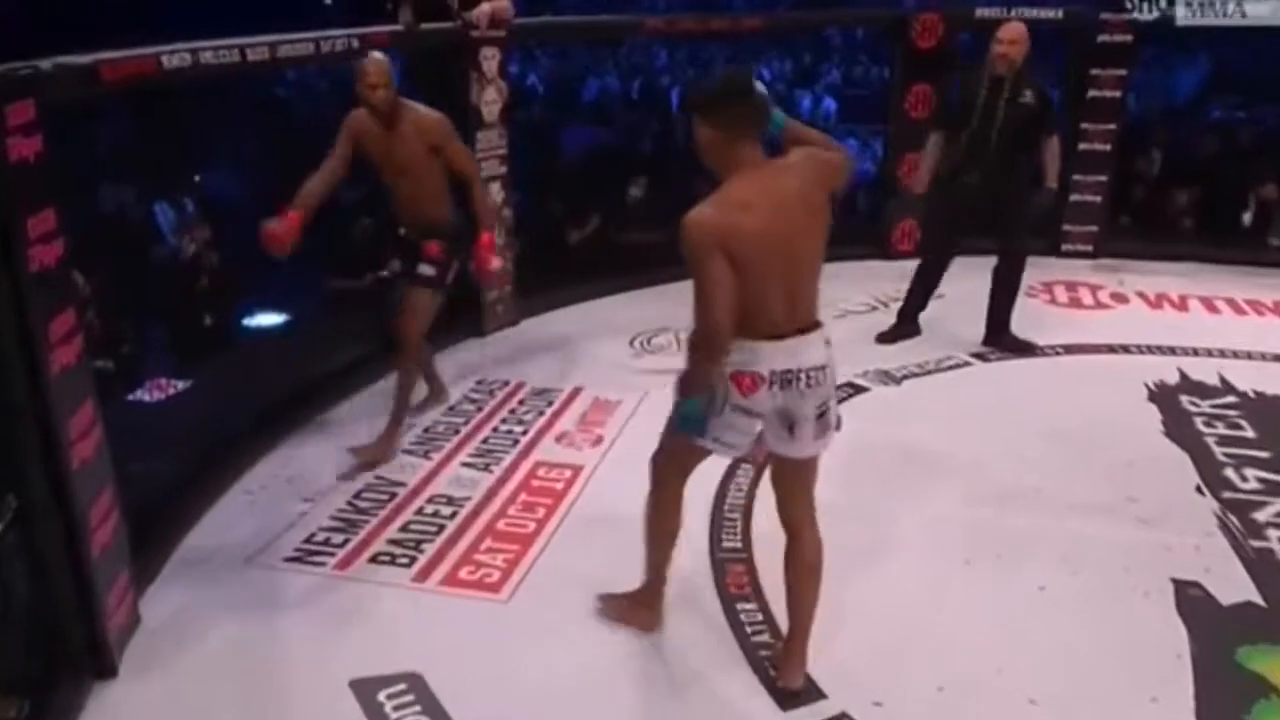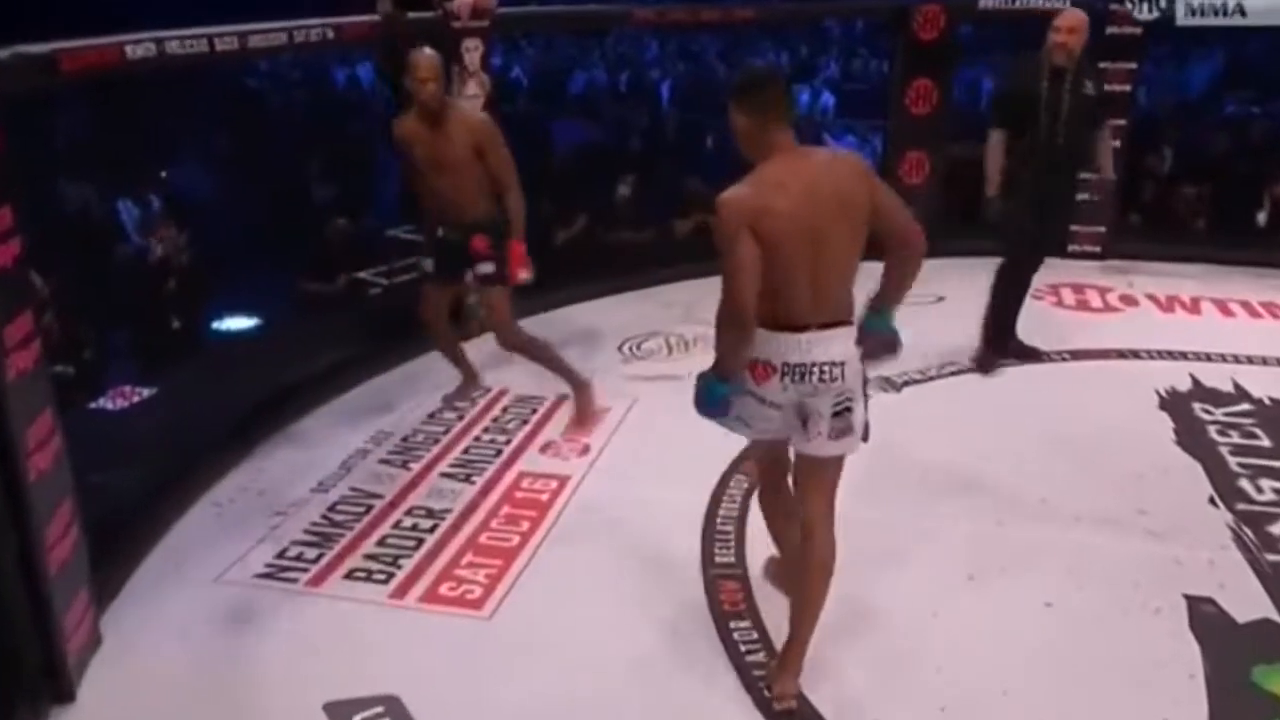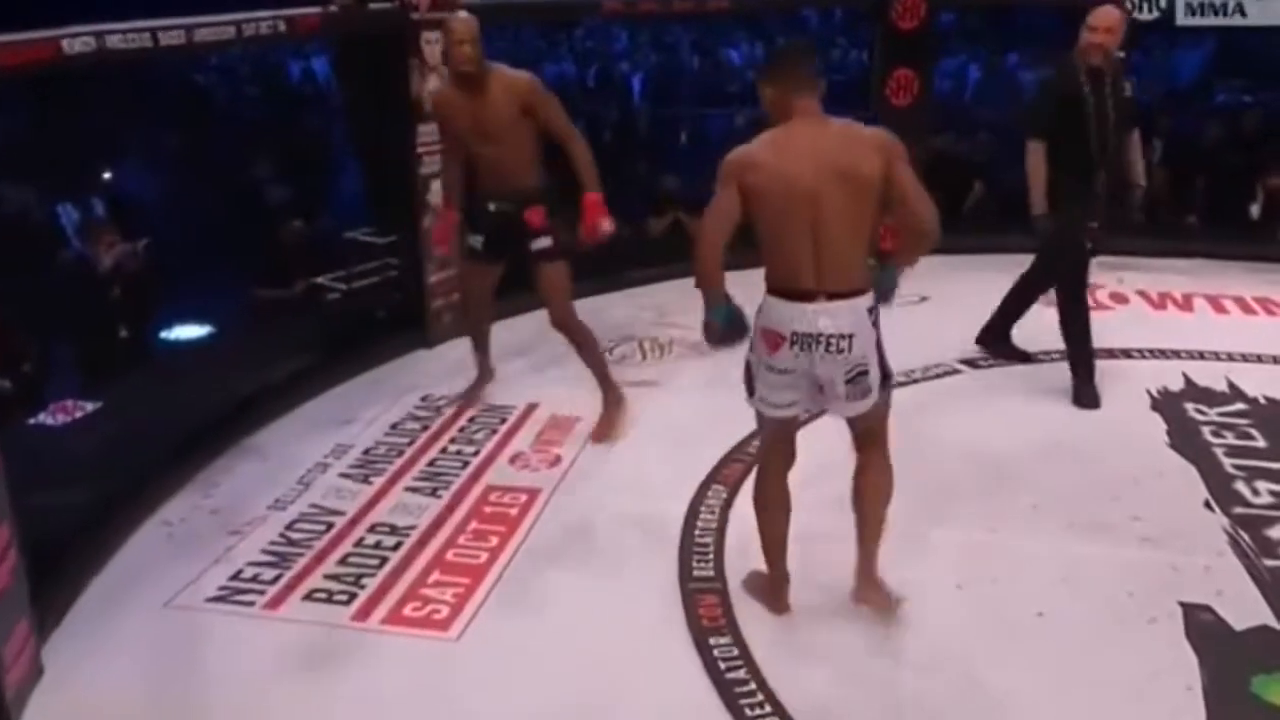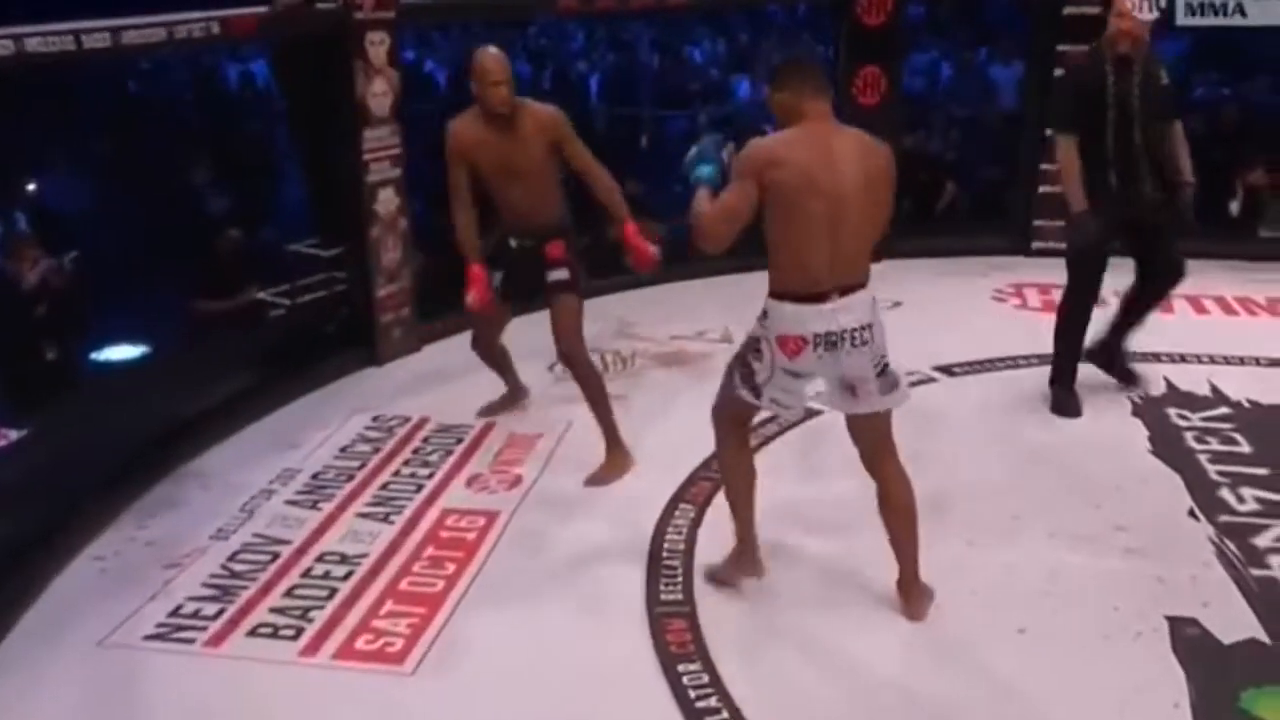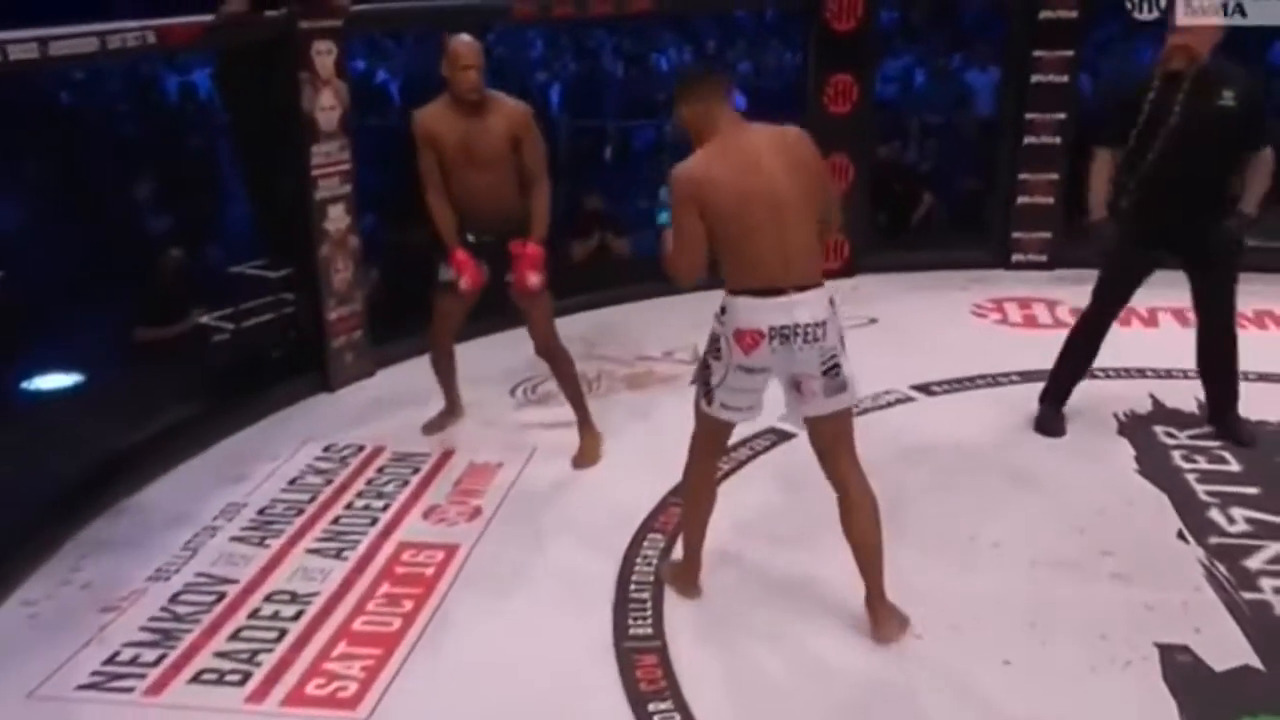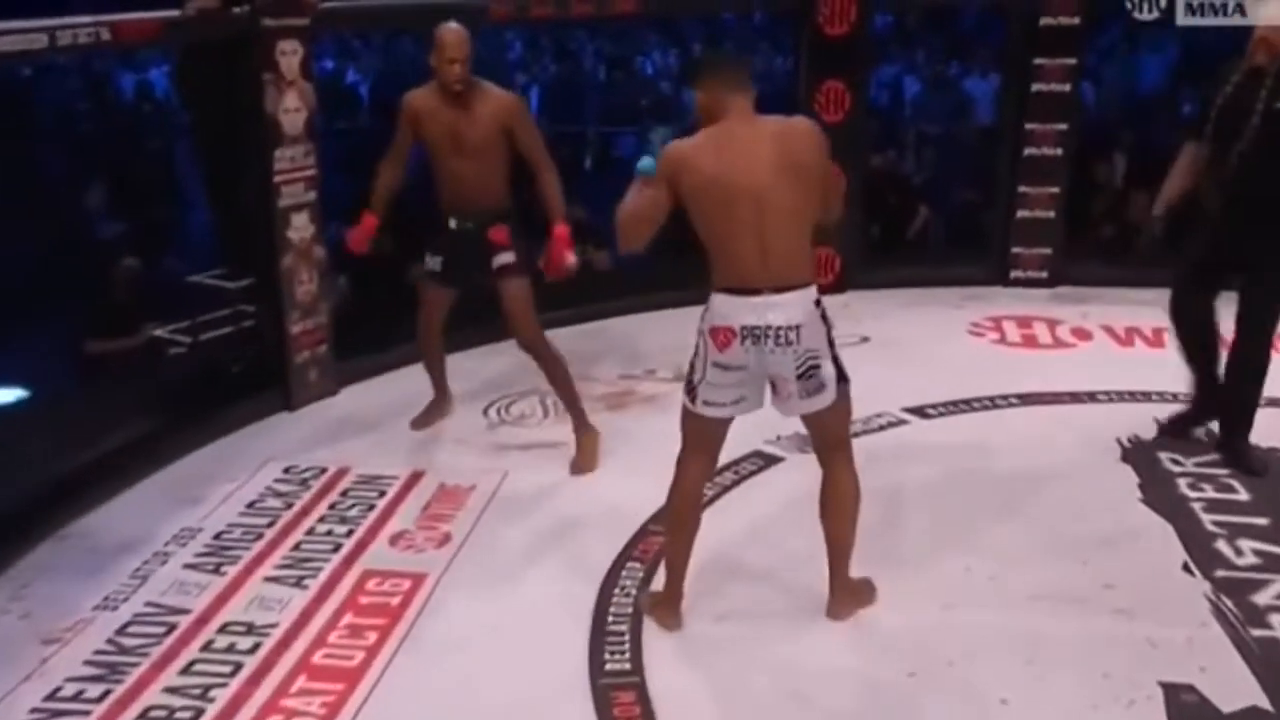
dt=0.3s
person 1, frame 1
left shoulder: (707, 221)
right shoulder: (807, 171)
left elbow: (716, 331)
right elbow: (842, 159)
left wrist: (693, 398)
right wrist: (776, 121)
left hip: (747, 367)
right hip: (810, 358)
left knee: (670, 470)
right knee: (798, 510)
left ankle: (649, 597)
right ankle: (794, 657)
person 1, frame 2
left shoulder: (740, 203)
right shoulder: (852, 170)
left elbow: (741, 309)
right elbow: (911, 245)
left wrist: (720, 373)
right wrist: (880, 313)
left hip: (772, 354)
right hip: (838, 353)
left knee: (772, 474)
right knee: (817, 509)
left ankle: (789, 568)
right ankle: (789, 666)
person 1, frame 3
left shoulder: (745, 162)
right shoulder: (877, 145)
left elbow: (708, 254)
right elbow: (927, 231)
left wrist: (717, 304)
right wrist: (886, 267)
left hip: (783, 321)
right hip: (851, 320)
left knee: (774, 458)
right knee: (872, 451)
left ankle: (776, 583)
right ankle: (867, 573)
person 1, frame 4
left shoulder: (764, 155)
right shoulder: (877, 155)
left elbow: (712, 237)
left wrist: (703, 177)
left hip: (791, 323)
right hip: (857, 317)
left knee: (728, 419)
right knee: (882, 459)
left ankle: (746, 550)
right ankle: (912, 587)
person 1, frame 5
left shoulder: (689, 175)
right shoulder: (796, 142)
left elbow: (687, 274)
right elbow: (829, 221)
left wrist: (670, 224)
left hip: (747, 321)
right hip: (814, 312)
left knee: (706, 447)
right knee: (842, 465)
left ankle: (687, 570)
right ankle: (879, 604)
person 1, frame 6
left shoulder: (682, 157)
right shoulder: (804, 135)
left elbow: (628, 238)
right elbow: (829, 213)
left wrist: (647, 174)
left hip: (730, 318)
right hip: (798, 313)
left knee: (696, 458)
right knee: (836, 453)
left ankle: (670, 597)
right ankle: (841, 587)
person 2, frame 1
left shoulder: (430, 123)
right shoulder: (358, 124)
left elbow: (473, 177)
right elbow: (326, 174)
left wrist: (486, 236)
right wrist: (292, 218)
left hip: (440, 235)
right hip: (408, 232)
left knee: (410, 335)
right knee: (407, 331)
left ankle: (390, 436)
right ankle: (436, 389)
person 2, frame 2
left shoulder: (477, 125)
right shoulder: (405, 130)
left elbow: (511, 186)
left wrist: (517, 247)
left hip: (483, 234)
right hip: (444, 232)
left knee: (507, 335)
right knee: (432, 318)
left ankle: (577, 384)
right ankle: (470, 377)
person 2, frame 3
left shoulder: (520, 85)
right shoulder: (443, 99)
left elbow: (570, 137)
left wrist: (592, 198)
right wrist: (451, 212)
left hip: (534, 207)
right hip: (490, 208)
left knee: (562, 315)
right knee: (473, 303)
left ankle: (612, 397)
right ankle: (483, 372)
person 2, frame 4
left shoulder: (547, 119)
right shoulder: (460, 135)
left elbow: (593, 173)
right elbow: (462, 205)
left wrist: (629, 229)
right wrist: (474, 269)
left hip: (554, 241)
right hip: (510, 243)
left knee: (571, 351)
right knee: (482, 338)
left ankle: (616, 449)
right ankle: (514, 389)
person 2, frame 5
left shoulder: (516, 115)
right shoulder: (427, 122)
left elbow: (538, 184)
right elbow: (436, 192)
left wrist: (534, 251)
right wrist: (459, 253)
left hip: (515, 235)
right hip: (466, 236)
left knee: (546, 343)
right knee: (439, 336)
left ankle: (588, 430)
right ankle: (452, 405)
person 2, frame 6
left shoulder: (504, 105)
right shoulder: (416, 105)
left elbow: (543, 166)
right elbow: (394, 162)
left wrist: (561, 231)
right wrist: (371, 219)
left hip: (497, 228)
right hip: (451, 227)
left knee: (528, 334)
right knee: (427, 327)
left ankle: (583, 427)
right ankle: (441, 397)
person 3, frame 1
left shoulder: (1035, 92)
right shoulder: (969, 87)
left elbow: (1049, 141)
right elbow: (940, 136)
left wrist: (1049, 187)
right wrist: (920, 187)
left hip: (1012, 190)
right hip: (963, 184)
left knee: (1013, 258)
right knee: (935, 252)
left ankle: (998, 331)
right ankle: (907, 321)
person 3, frame 2
left shoulder: (1087, 82)
right shoulder: (1023, 78)
left elbow: (1098, 131)
right elbow: (998, 135)
left wrist: (1107, 179)
right wrist: (992, 191)
left hip: (1059, 187)
right hip: (1021, 185)
left knee: (1031, 261)
right knee: (1019, 259)
left ankle: (1003, 336)
right ankle: (992, 340)
person 3, frame 3
left shoulder: (1120, 82)
right shoulder: (1060, 82)
left elbow: (1129, 133)
right elbow: (1036, 148)
left wrist: (1138, 182)
right wrist: (1040, 208)
left hip: (1092, 194)
right hip: (1064, 197)
left knee: (1048, 271)
right knee: (1074, 280)
left ankle: (995, 332)
right ankle: (1083, 374)
person 3, frame 4
left shoulder: (1155, 70)
right shoulder: (1085, 72)
left elbow: (1171, 126)
right elbow: (1065, 142)
left wrist: (1185, 180)
right wrist: (1079, 209)
left hip: (1144, 194)
right hip: (1097, 197)
left knee: (1165, 272)
right knee: (1083, 288)
left ankle: (1109, 348)
right ankle: (1063, 381)
person 3, frame 5
left shoulder: (1235, 87)
right shoulder: (1144, 88)
left elbow: (1262, 154)
right elbow: (1108, 153)
left wrist: (1244, 211)
right wrist: (1100, 216)
left hip: (1209, 221)
right hip: (1142, 216)
left knee: (1218, 316)
right knee: (1102, 309)
left ankle: (1223, 410)
right ankle: (1054, 399)
person 3, frame 6
right shoulder: (1235, 84)
right elbow: (1198, 148)
right wrist: (1162, 207)
right hip: (1217, 218)
right knee: (1186, 305)
left ankle: (1235, 434)
right ankle: (1209, 398)
